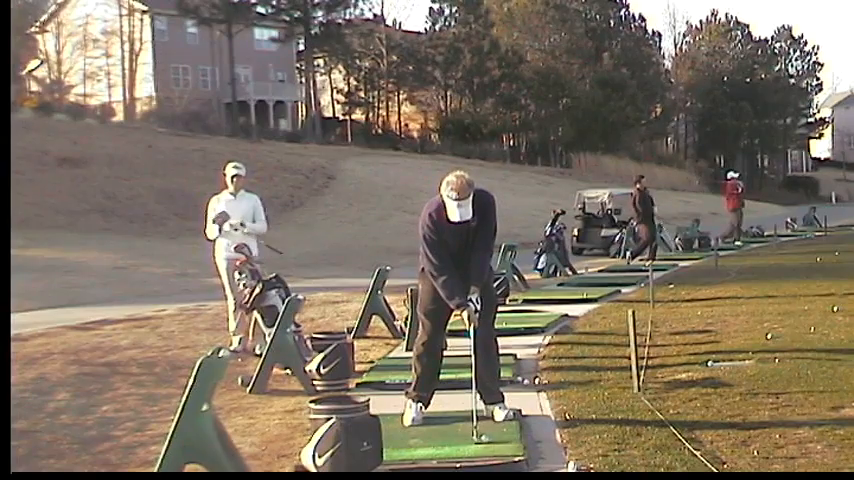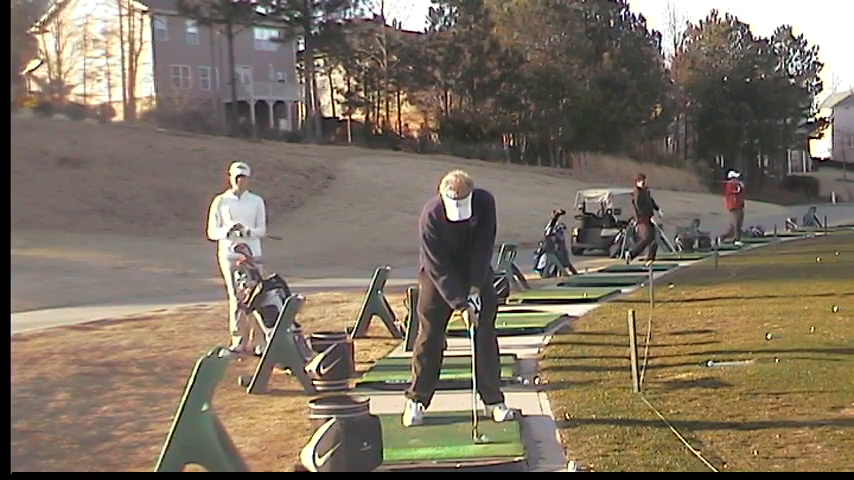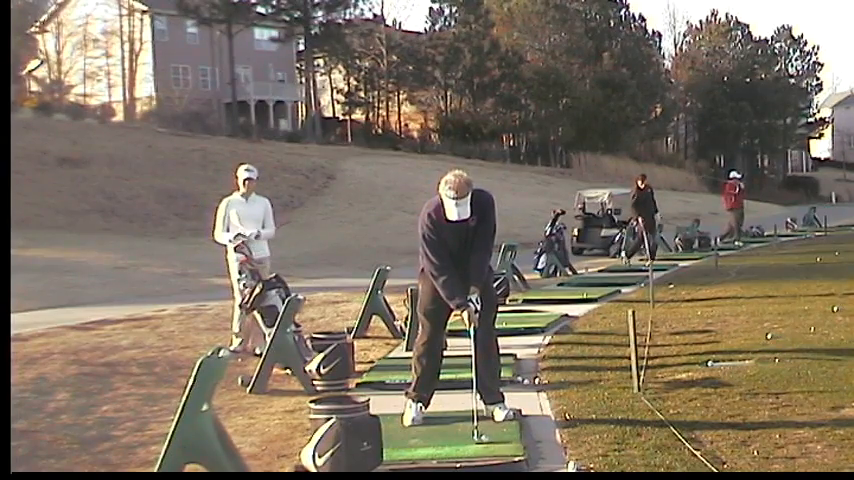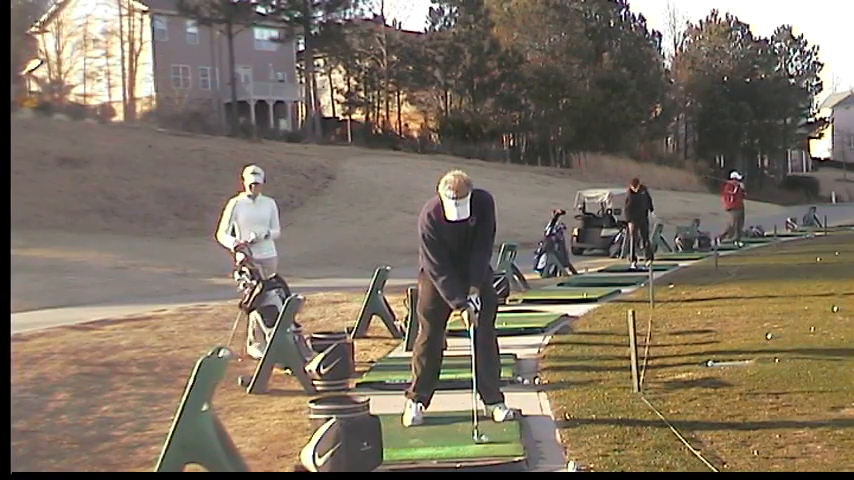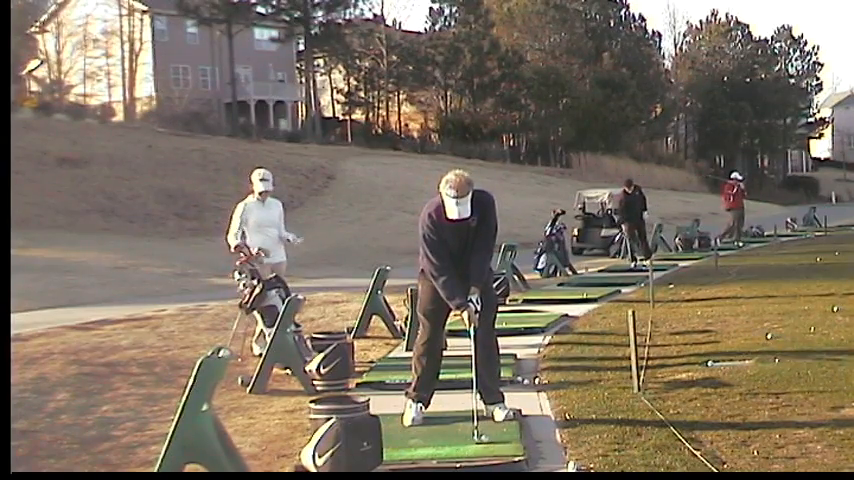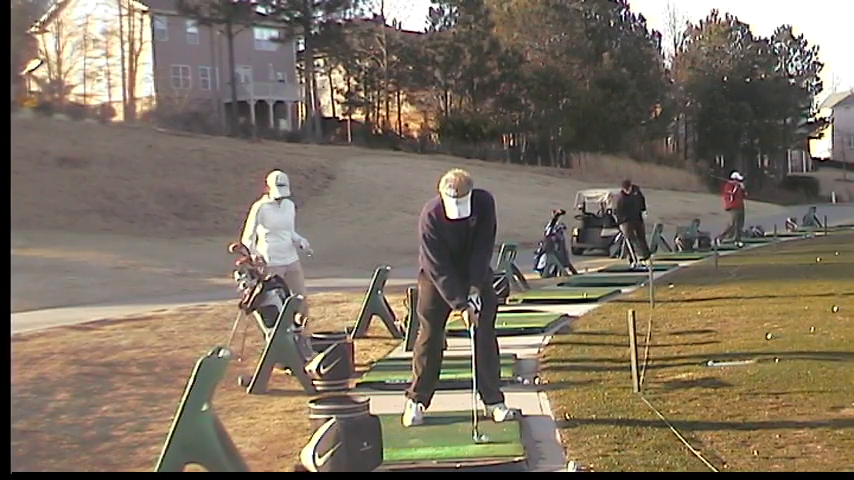
dt=0.5s
person 1, frame 1
left shoulder: (486, 202)
right shoulder: (431, 216)
left elbow: (484, 249)
right elbow: (437, 267)
left wrist: (474, 291)
right wrist: (460, 304)
left hip: (477, 273)
right hip: (438, 276)
left knee: (485, 335)
right knee: (429, 336)
left ankle: (493, 399)
right ankle: (416, 399)
person 1, frame 2
left shoulder: (485, 202)
right shoulder: (430, 215)
left elbow: (483, 249)
right elbow: (438, 267)
left wrist: (475, 291)
right wrist: (460, 304)
left hip: (477, 274)
right hip: (438, 276)
left knee: (485, 335)
right knee: (429, 336)
left ankle: (493, 399)
right ankle: (416, 400)
person 1, frame 3
left shoulder: (484, 202)
right shoulder: (430, 215)
left elbow: (483, 249)
right elbow: (437, 267)
left wrist: (474, 290)
right wrist: (459, 304)
left hip: (477, 273)
right hip: (437, 276)
left knee: (485, 335)
right knee: (429, 336)
left ankle: (493, 399)
right ankle: (416, 400)
person 1, frame 4
left shoulder: (484, 202)
right shoulder: (429, 215)
left elbow: (483, 249)
right elbow: (437, 267)
left wrist: (474, 291)
right wrist: (459, 304)
left hip: (477, 274)
right hip: (437, 277)
left knee: (485, 335)
right knee: (429, 336)
left ankle: (493, 399)
right ankle: (416, 400)
person 1, frame 5
left shoulder: (485, 203)
right shoulder: (430, 216)
left elbow: (484, 249)
right elbow: (438, 268)
left wrist: (475, 291)
right wrist: (460, 304)
left hip: (476, 275)
right hip: (437, 277)
left knee: (485, 335)
right knee: (429, 335)
left ankle: (493, 400)
right ankle: (416, 400)
person 1, frame 6
left shoulder: (484, 202)
right shoulder: (430, 215)
left elbow: (483, 249)
right elbow: (437, 267)
left wrist: (474, 291)
right wrist: (460, 304)
left hip: (476, 274)
right hip: (437, 277)
left knee: (485, 335)
right knee: (429, 335)
left ankle: (493, 400)
right ankle: (416, 400)
person 2, frame 1
left shoulder: (253, 200)
right shoulder: (216, 201)
left elbow: (262, 227)
right elbow: (210, 234)
left wrist: (240, 224)
right wrist: (218, 224)
left hip: (249, 255)
right hip: (226, 255)
right knee: (233, 298)
right ankle: (238, 341)
person 2, frame 2
left shoulder: (256, 201)
right shoulder: (220, 201)
left elbow: (262, 230)
right elbow: (211, 232)
left wrist: (246, 231)
right wrist: (228, 230)
left hip: (253, 255)
right hip: (229, 255)
right knee: (236, 298)
left ankle: (259, 341)
right ankle: (238, 340)
person 2, frame 3
left shoulder: (264, 203)
right shoulder: (228, 203)
left elbow: (271, 231)
right elbow: (218, 234)
left wrist: (255, 234)
right wrist: (233, 238)
left hip: (261, 257)
right hip: (238, 257)
right knee: (241, 300)
left ankle: (260, 342)
right ankle: (239, 341)
person 2, frame 4
left shoulder: (270, 203)
right shoulder: (235, 204)
left elbow: (277, 231)
right elbow: (222, 234)
left wrist: (263, 234)
right wrist: (236, 244)
left hip: (269, 256)
left ankle: (261, 341)
right ankle: (255, 343)
person 2, frame 5
left shoulder: (277, 205)
right shoulder: (244, 207)
right elbow: (232, 236)
left wrist: (290, 237)
right wrist: (243, 249)
left hip: (279, 260)
right hip: (258, 263)
left ankle: (260, 343)
person 2, frame 6
left shoulder: (289, 205)
right shoulder: (259, 208)
right elbow: (247, 238)
left wrist: (302, 243)
right wrist: (257, 255)
left hip: (292, 261)
right hip: (270, 264)
left knee: (302, 302)
